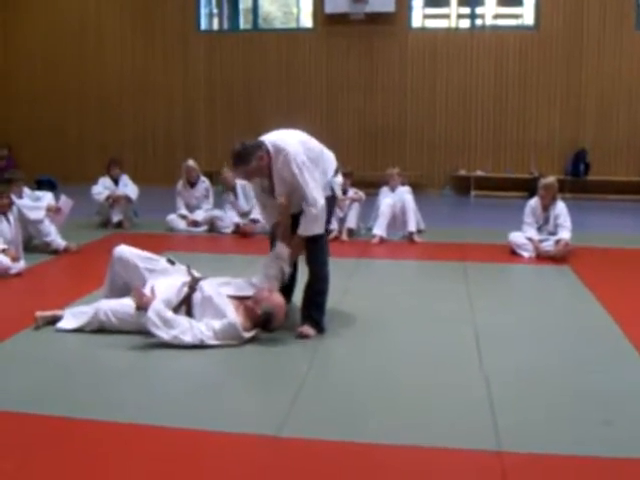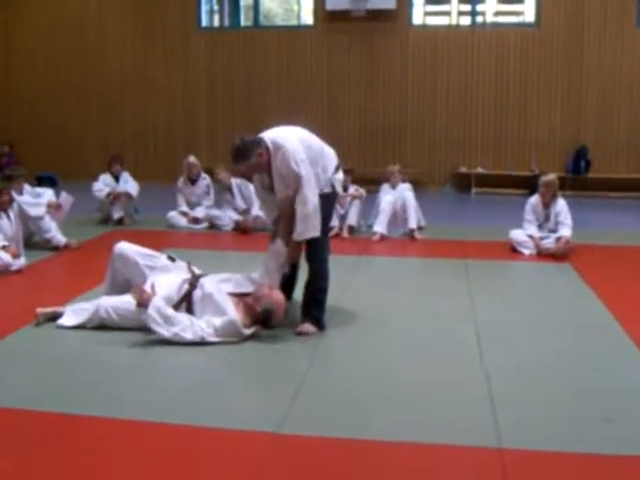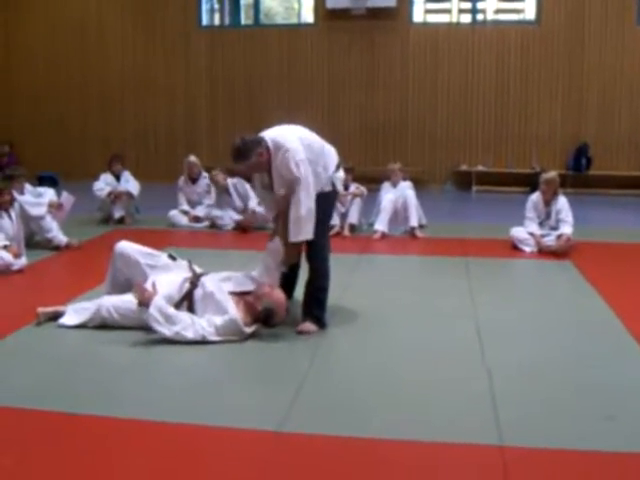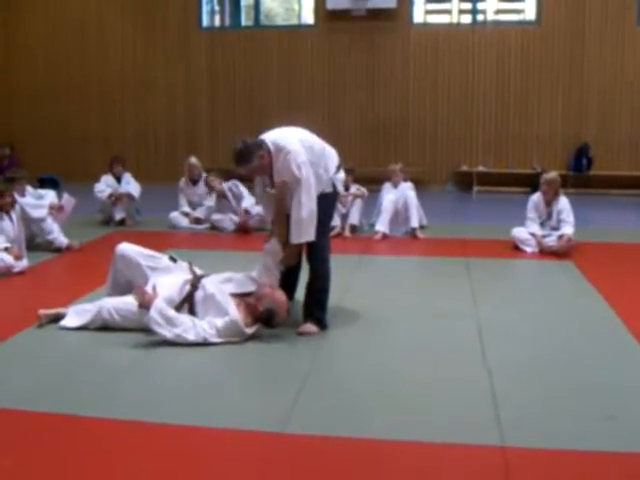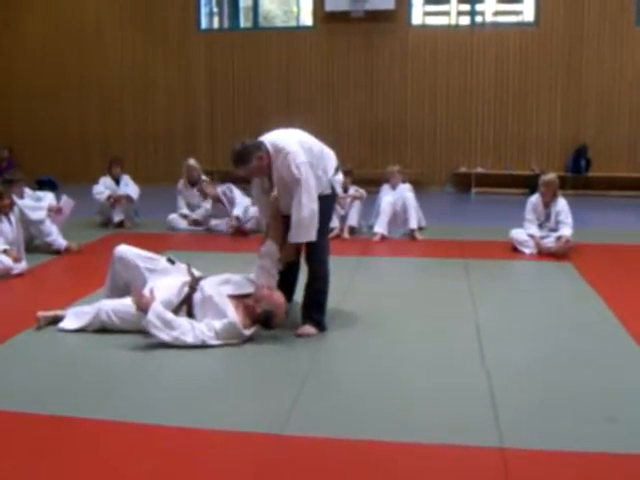
dt=0.1s
person 1, frame 1
left shoulder: (233, 326)
right shoulder: (260, 289)
left elbow: (187, 332)
right elbow: (274, 268)
left wrist: (151, 307)
left hip: (170, 306)
right hip: (186, 279)
left knee: (102, 311)
right knee: (121, 255)
left ankle: (61, 315)
right ankle: (117, 301)
person 1, frame 2
left shoulder: (232, 324)
right shoulder: (261, 285)
left elbow: (188, 329)
right elbow: (273, 263)
left wrist: (151, 304)
left hip: (173, 302)
left knee: (102, 308)
right knee: (122, 251)
left ankle: (62, 312)
right ankle: (116, 299)
person 1, frame 3
left shoulder: (234, 322)
right shoulder: (260, 283)
left elbow: (189, 329)
right elbow: (272, 262)
left wrist: (152, 304)
left hip: (172, 301)
left knee: (103, 308)
right knee: (123, 251)
left ankle: (63, 311)
right ankle: (117, 298)
person 1, frame 4
left shoulder: (234, 326)
right shoulder: (261, 285)
left elbow: (191, 336)
right elbow: (270, 255)
left wrist: (151, 306)
left hip: (177, 317)
left knee: (104, 314)
right knee: (123, 251)
left ankle: (67, 314)
right ankle: (120, 311)
person 1, frame 5
left shoulder: (232, 325)
right shoulder: (259, 288)
left elbow: (187, 333)
right elbow: (267, 260)
left wrist: (150, 308)
right wrist: (274, 228)
left hip: (174, 306)
left knee: (103, 310)
right knee: (122, 254)
left ankle: (62, 316)
right ankle: (121, 296)
person 2, frame 1
left shoulder: (291, 154)
right shoulder: (256, 160)
left elbow: (315, 203)
right elbow: (264, 199)
left wrist: (299, 241)
right wrist: (280, 229)
left hip: (321, 186)
right hip: (291, 193)
left knee: (316, 252)
right knee: (279, 243)
left ankle: (313, 320)
person 2, frame 2
left shoulder: (290, 152)
right shoulder: (256, 153)
left elbow: (308, 202)
right elbow: (265, 194)
left wrist: (297, 243)
right wrist: (280, 225)
left hip: (321, 182)
right hip: (292, 188)
left knee: (316, 248)
right knee: (282, 241)
left ankle: (313, 317)
person 2, frame 3
left shoulder: (290, 152)
right shoulder: (257, 152)
left elbow: (304, 204)
right elbow: (265, 193)
left wrist: (294, 244)
right wrist: (279, 223)
left hip: (322, 180)
right hip: (293, 187)
left knee: (316, 247)
right knee: (281, 241)
left ankle: (314, 316)
person 2, frame 4
left shoulder: (292, 155)
right shoulder: (258, 153)
left elbow: (305, 205)
right elbow: (265, 195)
left wrist: (294, 246)
right wrist: (277, 229)
left hip: (322, 182)
right hip: (295, 188)
left knee: (316, 249)
right knee: (283, 244)
left ankle: (315, 317)
person 2, frame 5
left shoulder: (291, 156)
right shoulder: (257, 154)
left elbow: (306, 206)
right elbow: (261, 198)
left wrist: (292, 245)
left hip: (321, 183)
right hip: (291, 190)
left knee: (316, 250)
right knee: (281, 245)
left ankle: (314, 319)
